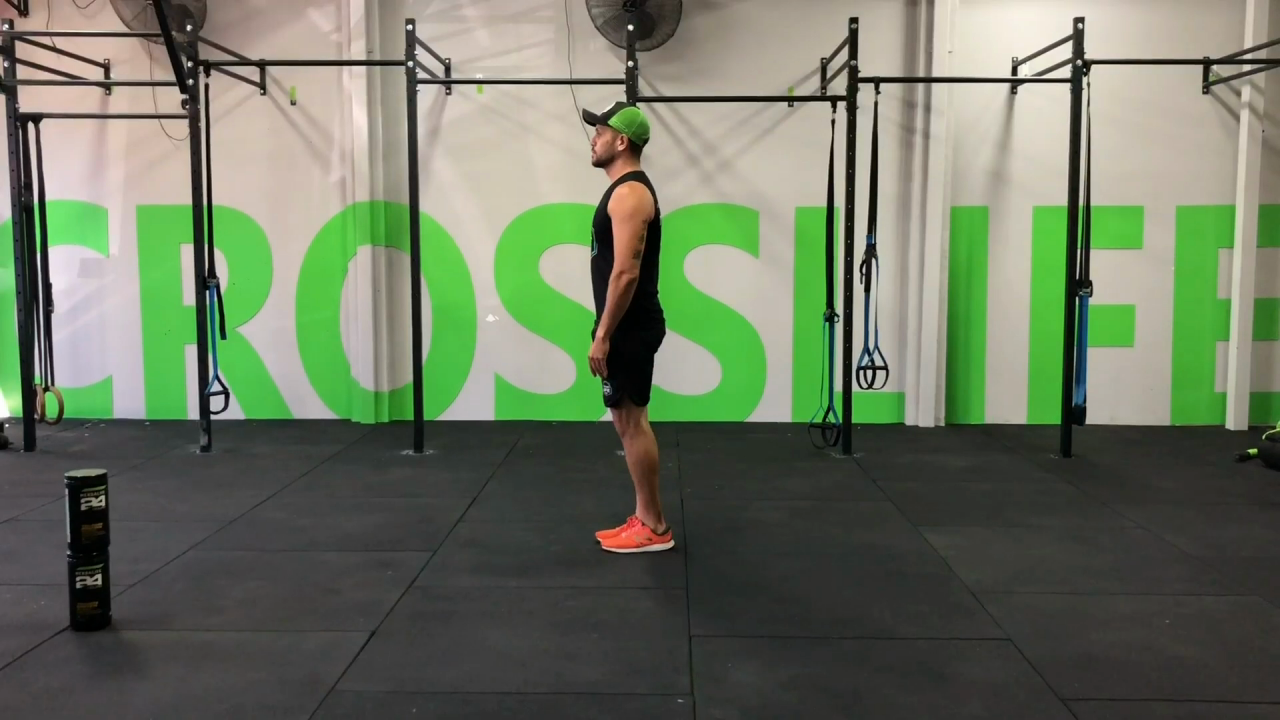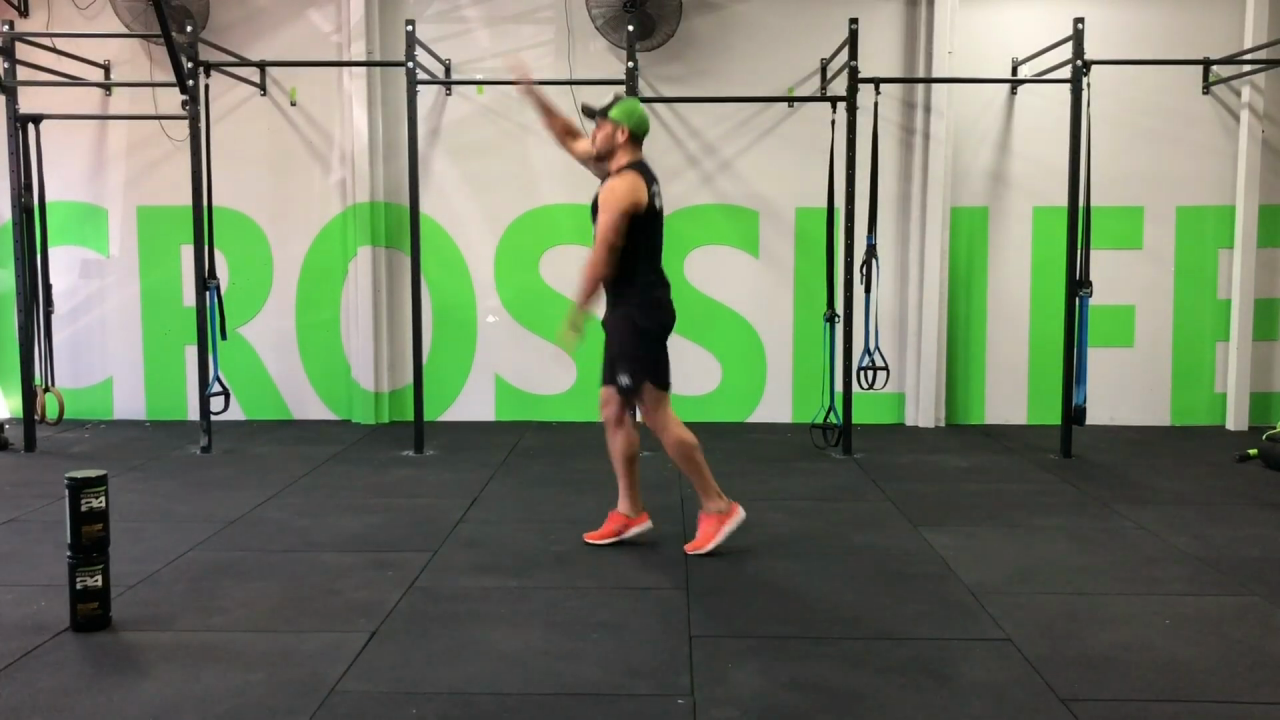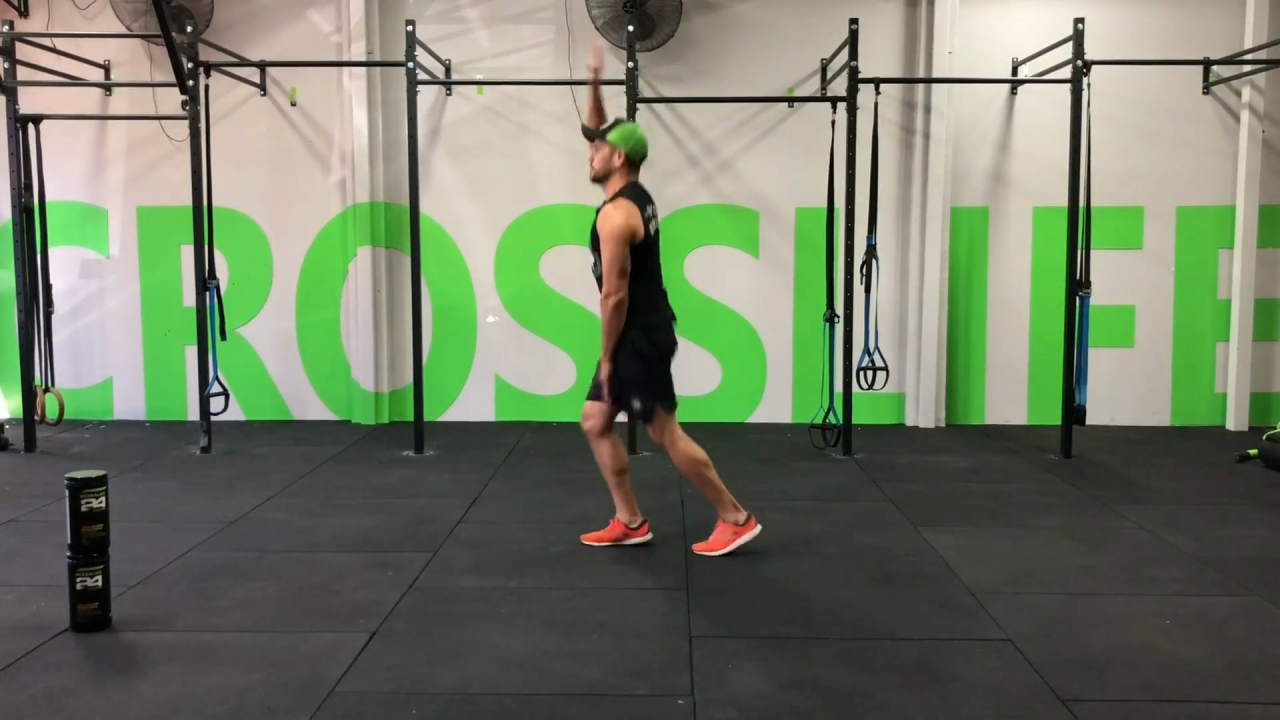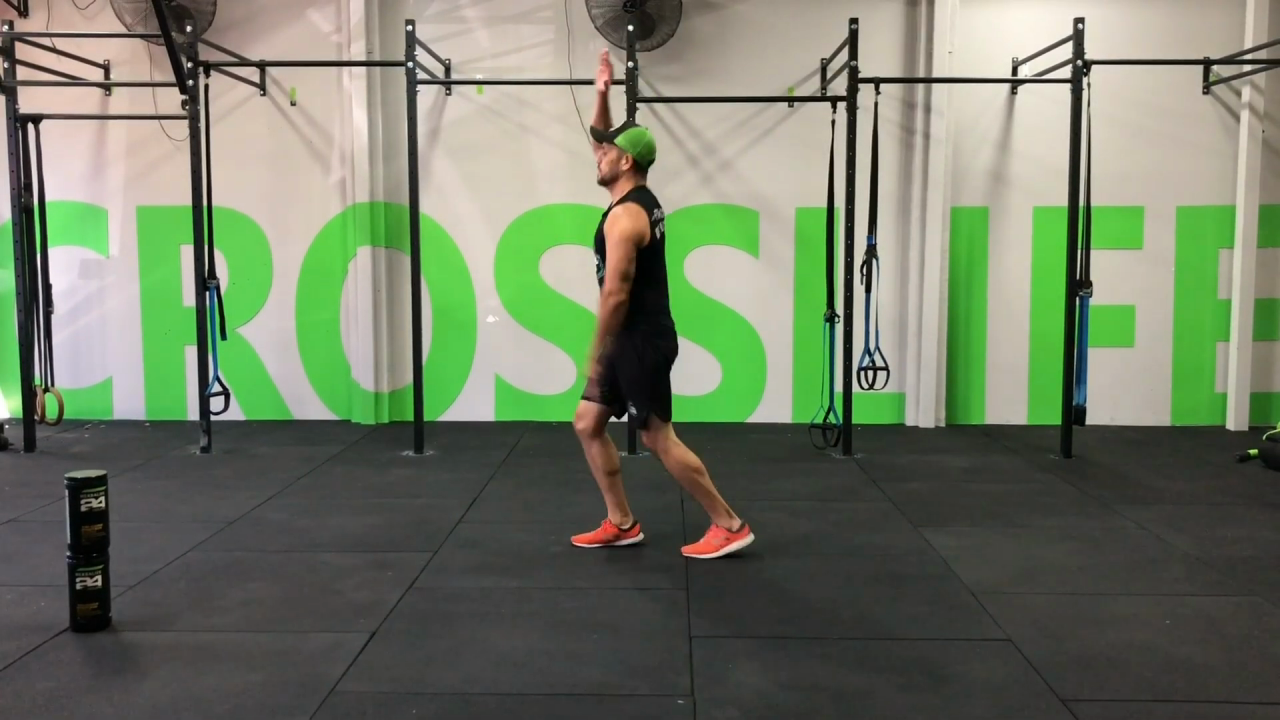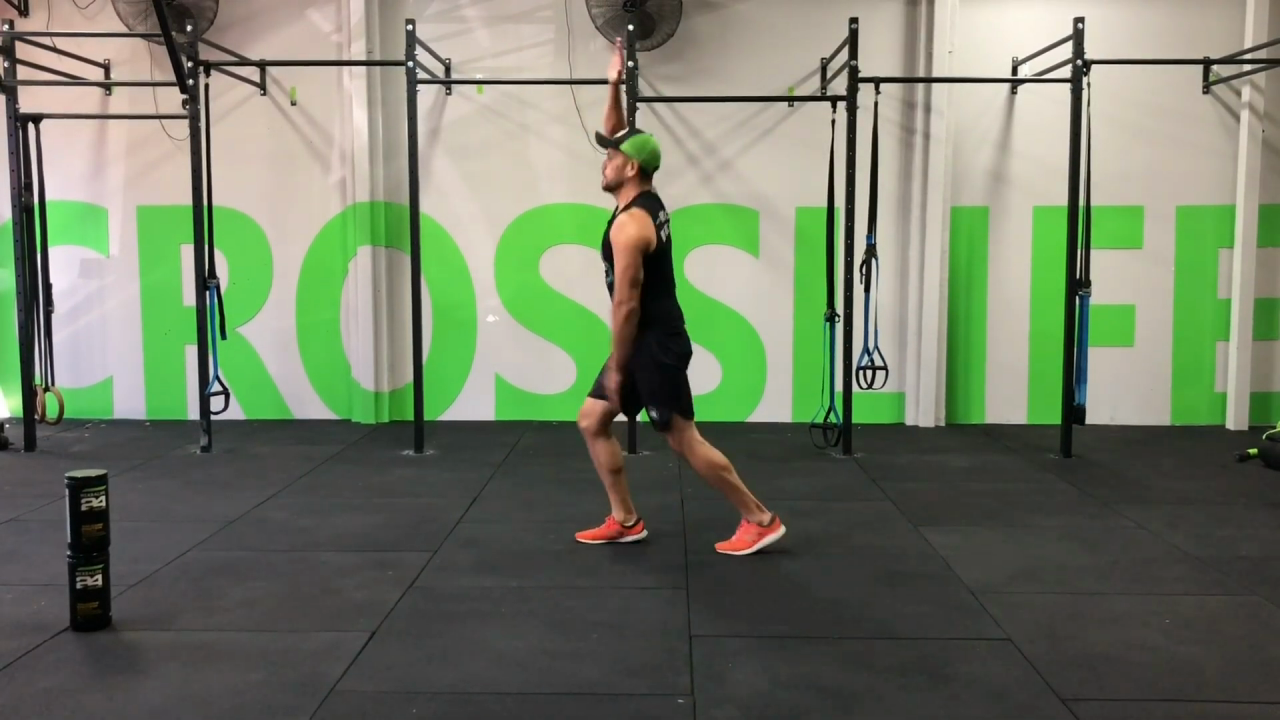
dt=1s
person 1, frame 1
left shoulder: (629, 193)
right shoulder: (627, 190)
left elbow: (625, 273)
left wrist: (603, 335)
right wrist: (608, 332)
left hip: (631, 328)
right hip: (628, 326)
left knee: (630, 423)
right knee: (630, 423)
left ankle: (654, 527)
right ankle: (646, 519)
person 1, frame 2
left shoulder: (623, 185)
right shoulder: (630, 172)
left elbow: (599, 261)
right elbow: (576, 142)
left wrist: (569, 324)
right wrist: (537, 98)
left hip: (641, 313)
right hip: (632, 308)
left knee: (656, 416)
right knee: (613, 409)
left ankle: (717, 508)
right ankle: (629, 512)
person 1, frame 3
left shoulder: (616, 214)
right shoulder: (630, 192)
left elbow: (613, 292)
right elbow: (599, 134)
left wrist: (606, 357)
right wrist: (594, 82)
left hip: (642, 337)
right hip: (634, 334)
left knee: (665, 436)
right knee: (595, 424)
left ankle: (735, 519)
right ankle: (628, 521)
person 1, frame 4
left shoulder: (624, 216)
right shoulder: (638, 200)
left elbow: (614, 294)
right elbow: (602, 139)
left wrist: (596, 357)
right wrist: (602, 91)
left hip: (640, 344)
right hip: (633, 342)
left knee: (662, 443)
right knee: (587, 425)
left ankle: (728, 526)
right ankle: (621, 522)
person 1, frame 5
left shoulder: (629, 224)
right shoulder: (642, 205)
left elbow: (625, 304)
right elbow: (616, 138)
left wrist: (616, 368)
right wrist: (614, 84)
left hip: (656, 347)
right hip: (642, 346)
left knee: (684, 443)
right knee: (592, 422)
left ankle: (758, 520)
right ankle: (624, 518)
